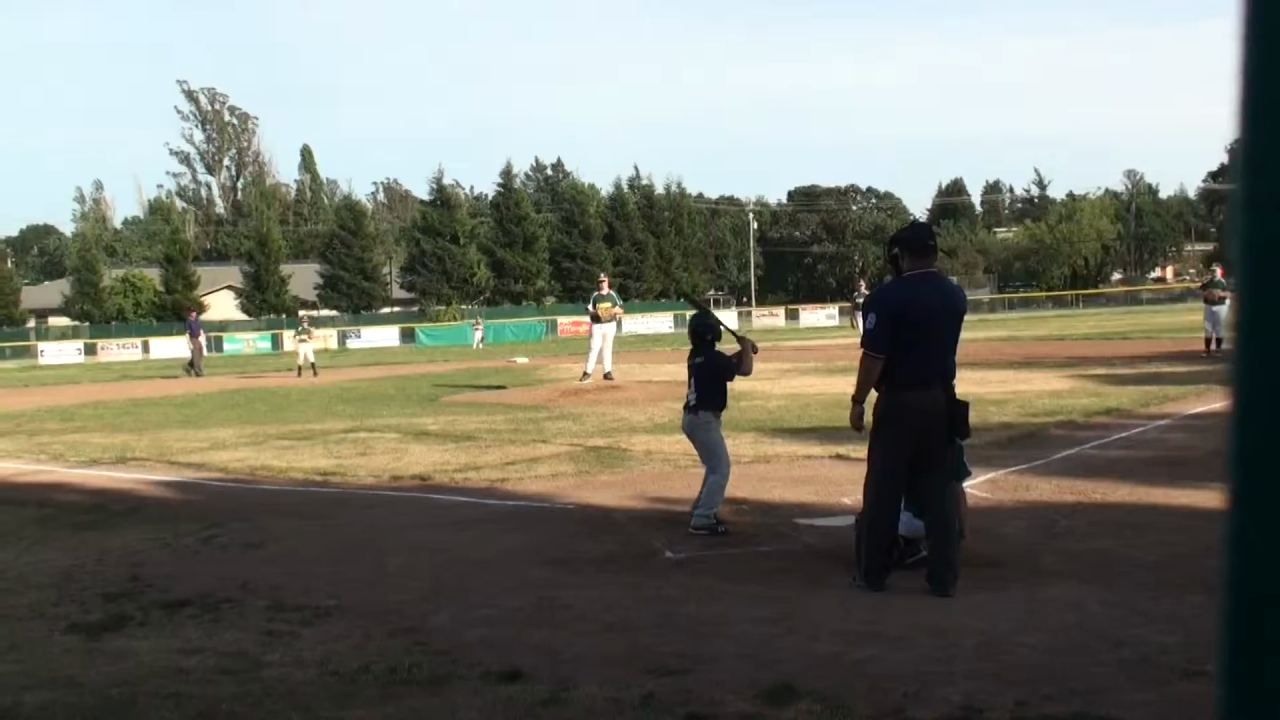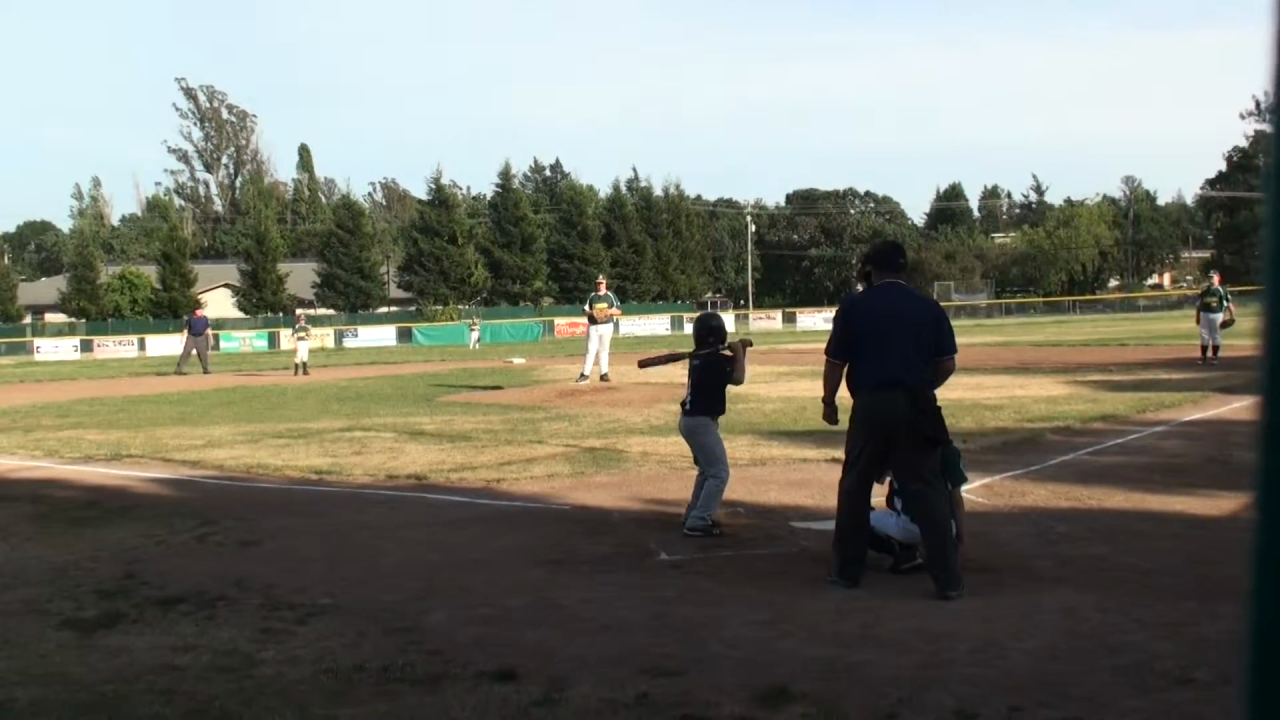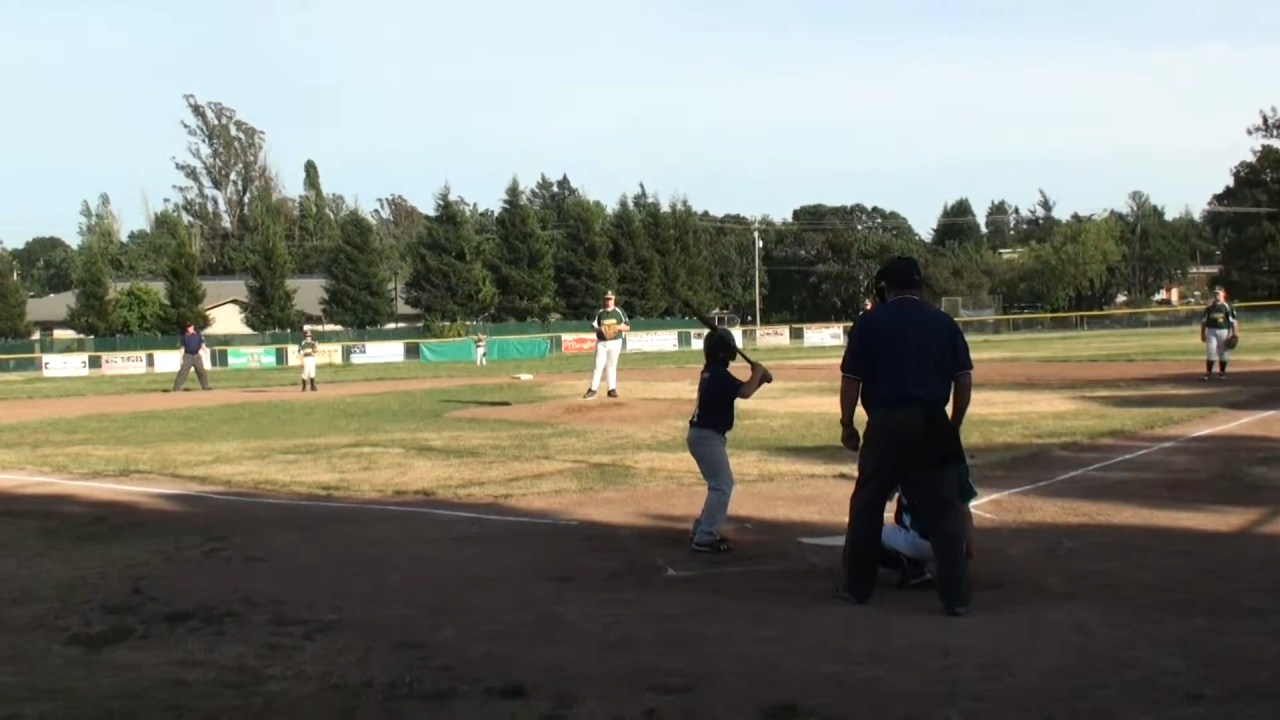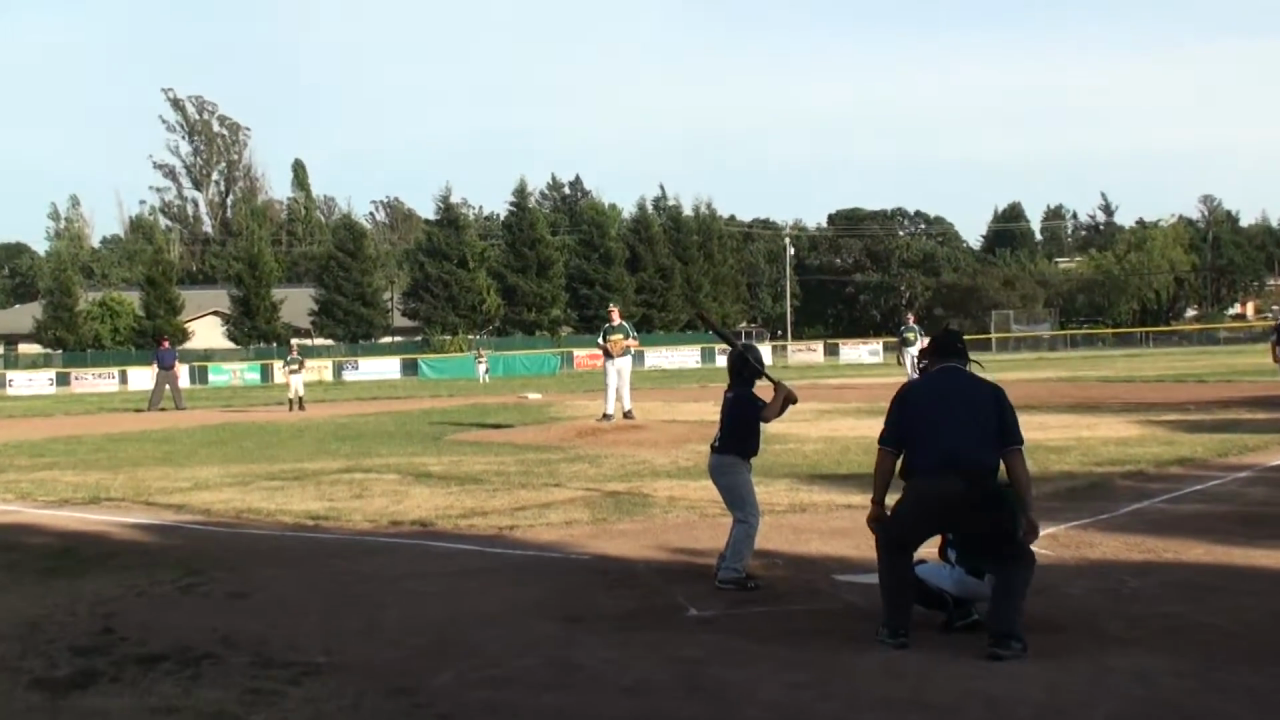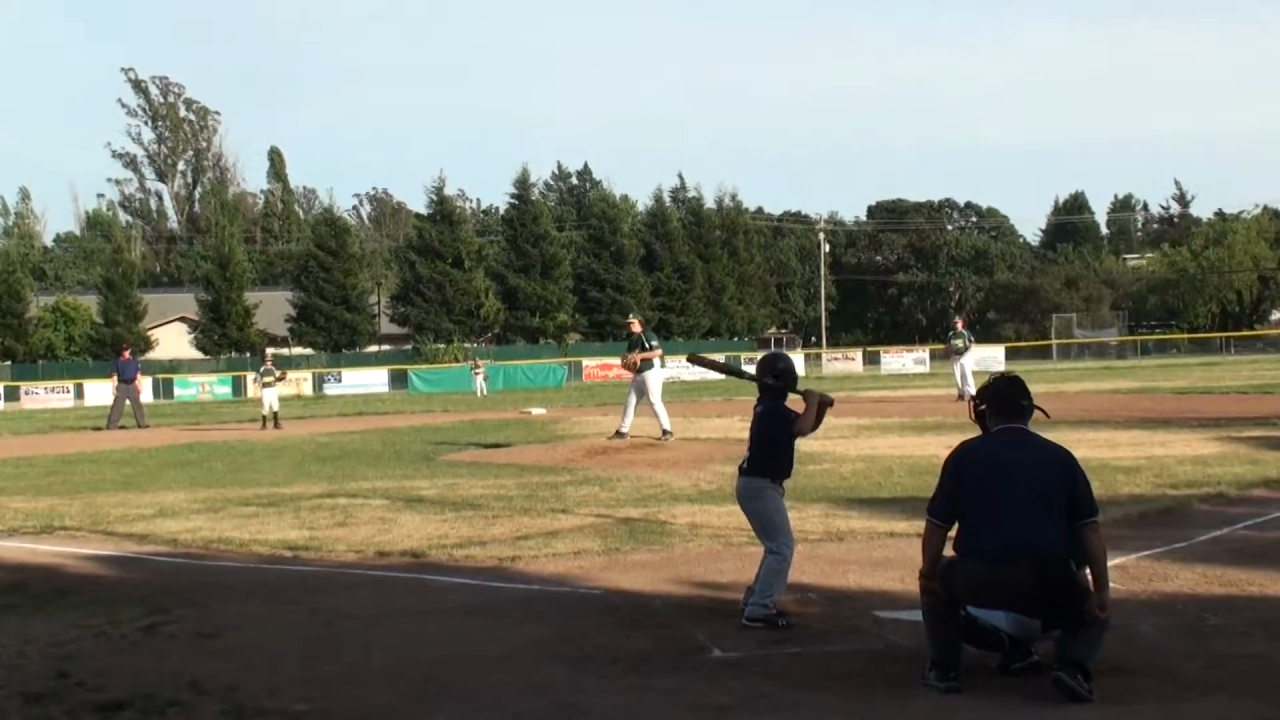
dt=1s
person 1, frame 1
left shoulder: (888, 296)
right shoulder: (955, 295)
left elbow: (873, 357)
left wrist: (857, 402)
left hip: (899, 403)
right hip: (941, 402)
left knee: (883, 490)
right knee: (939, 491)
left ankle: (872, 574)
right ankle: (944, 578)
person 1, frame 2
left shoulder: (854, 306)
right shoulder: (928, 307)
left elbow: (835, 362)
right elbow: (947, 364)
left wrist: (828, 402)
left hip: (870, 407)
right hip: (915, 408)
left knee: (855, 489)
right knee: (929, 492)
left ankle: (847, 571)
right ankle: (947, 579)
person 1, frame 3
left shoulder: (869, 323)
right shoulder: (943, 322)
left elbow: (851, 380)
right elbow: (963, 381)
left wrist: (847, 424)
right wrist: (954, 423)
left hip: (884, 424)
right hip: (930, 424)
left knee: (867, 505)
right knee: (942, 509)
left ankle: (856, 586)
right ankle: (956, 596)
person 1, frame 4
left shoulder: (911, 392)
right shoulder: (991, 392)
left elbow: (887, 454)
right elbow: (1014, 456)
left wrist: (877, 504)
right wrist: (1027, 511)
left hip: (923, 492)
right hip: (977, 493)
left knee: (892, 544)
right knee: (1017, 557)
left ankle: (895, 628)
right ankle: (1004, 636)
person 1, frame 5
left shoulder: (966, 454)
right shoulder: (1059, 456)
left elbow: (937, 525)
right elbow: (1089, 527)
left wrist: (928, 576)
right wrist: (1100, 590)
left hip: (980, 580)
right hip: (1046, 582)
left knee: (938, 578)
right knee: (1092, 612)
left ankle: (944, 668)
right ankle: (1072, 665)
person 2, frame 1
left shoulder: (696, 355)
right shoulder: (712, 357)
left elbow: (725, 364)
right elbow: (746, 370)
left wrist: (741, 351)
right wrist: (747, 349)
left hip: (695, 417)
right hip: (703, 419)
left knee: (718, 465)
right knee: (718, 470)
left ankle: (702, 509)
right ankle: (702, 521)
person 2, frame 2
left shoulder: (701, 356)
right shoulder: (712, 360)
left elbow: (731, 367)
right elbow: (738, 378)
left wrist: (738, 351)
right wrist: (738, 352)
left hip: (691, 420)
right hip: (701, 422)
left knee: (707, 470)
right knee: (719, 472)
left ankle: (694, 515)
right ankle: (697, 522)
person 2, frame 3
left shoulder: (712, 372)
right shoulder: (719, 375)
left elbow: (741, 389)
right elbow: (745, 392)
left wrist: (760, 378)
right wrist: (757, 372)
left hip: (704, 434)
right hip: (706, 436)
left knee: (719, 484)
right knee: (722, 485)
left ankle: (702, 530)
right ankle: (705, 538)
person 2, frame 4
left shoulder: (737, 393)
right shoulder: (742, 395)
left elbow: (772, 412)
right elbow: (767, 416)
left wrist: (785, 400)
right wrist: (780, 393)
left hip: (728, 460)
right hip: (729, 462)
left knee: (744, 515)
right knee: (749, 517)
left ankle: (727, 566)
right ankle: (730, 574)
person 2, frame 5
left shoulder: (771, 407)
right shoulder: (773, 409)
left elbow: (808, 426)
right elbow: (802, 429)
left wrist: (821, 406)
right wrist: (811, 401)
left hip: (758, 483)
right hip: (759, 485)
left knee: (776, 545)
right knee: (782, 547)
left ankle: (755, 601)
right ankle: (759, 611)
